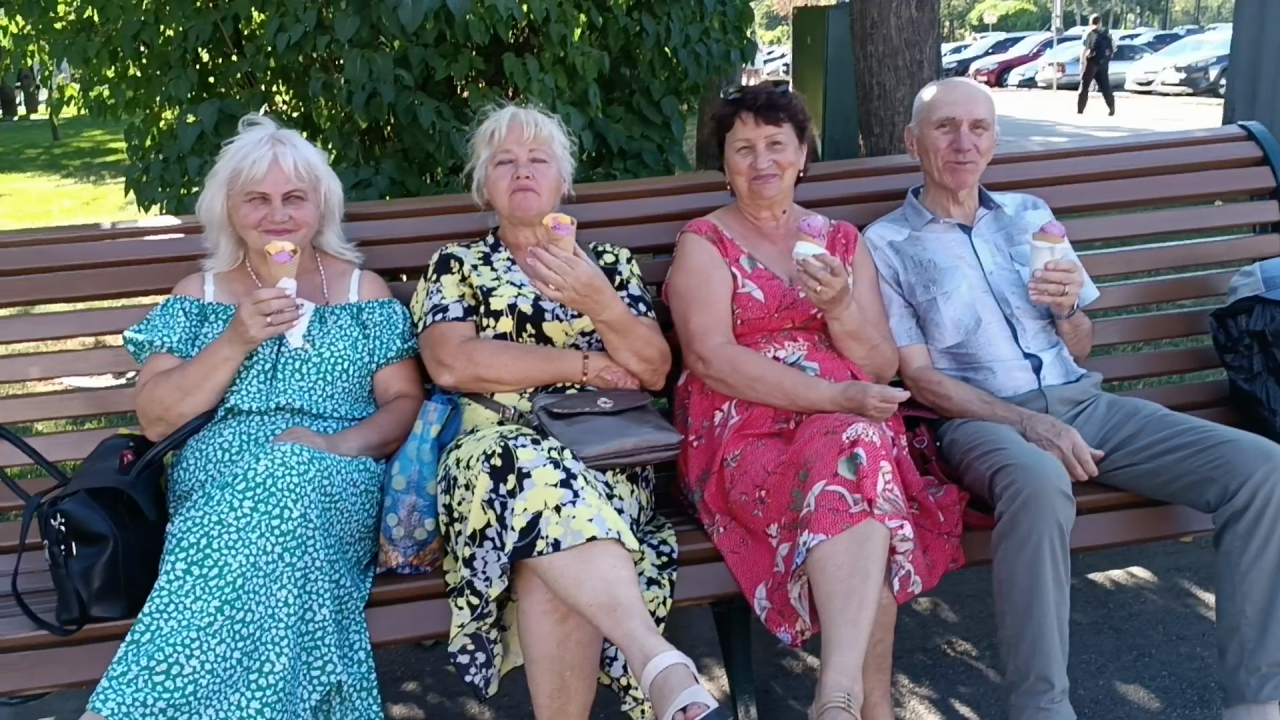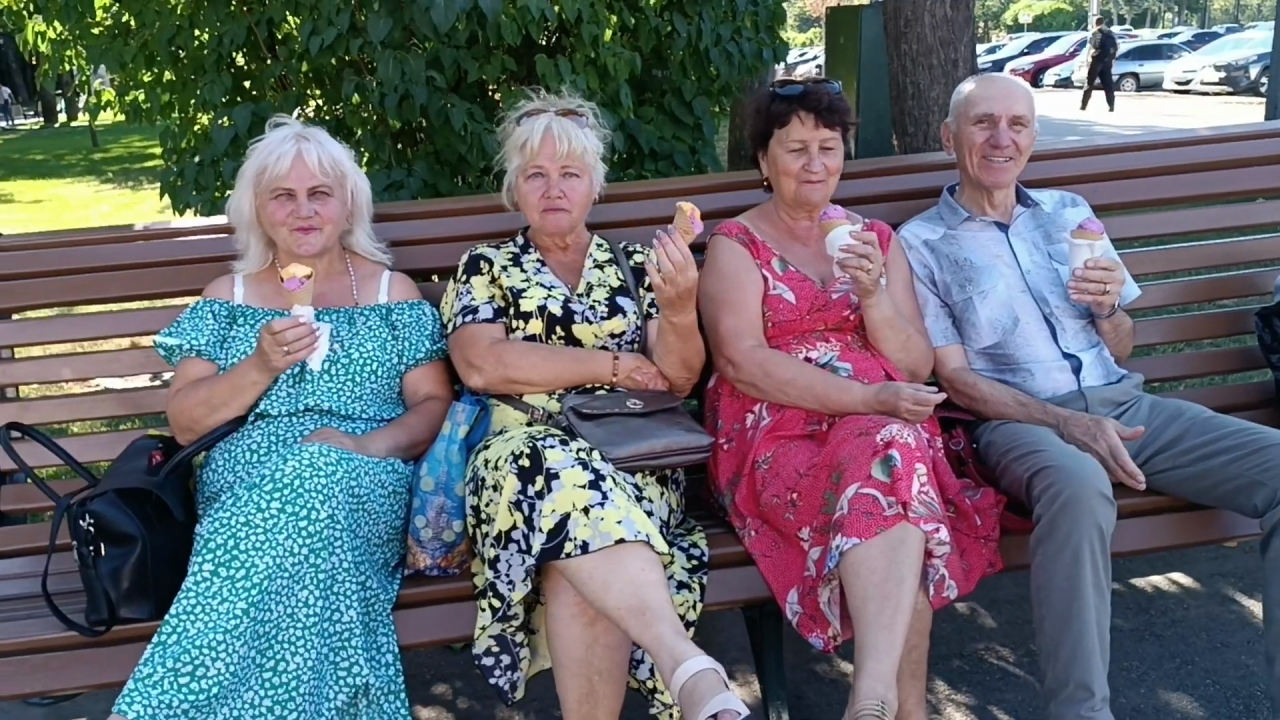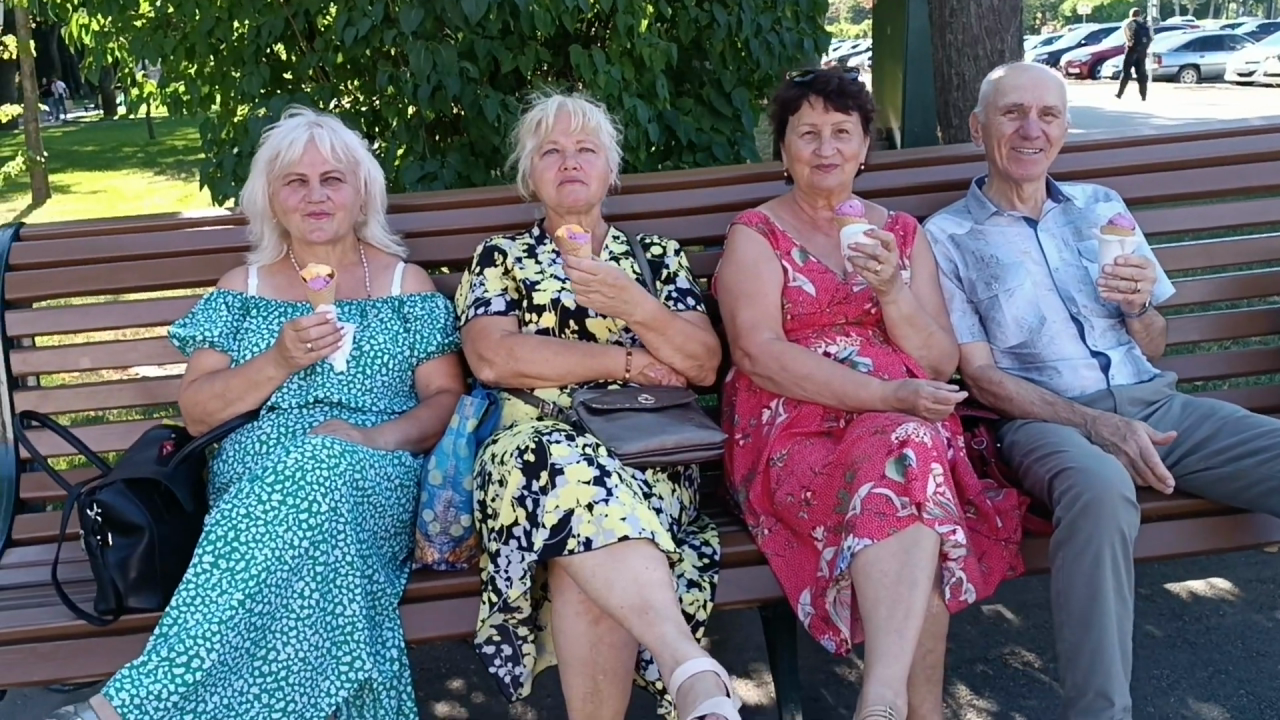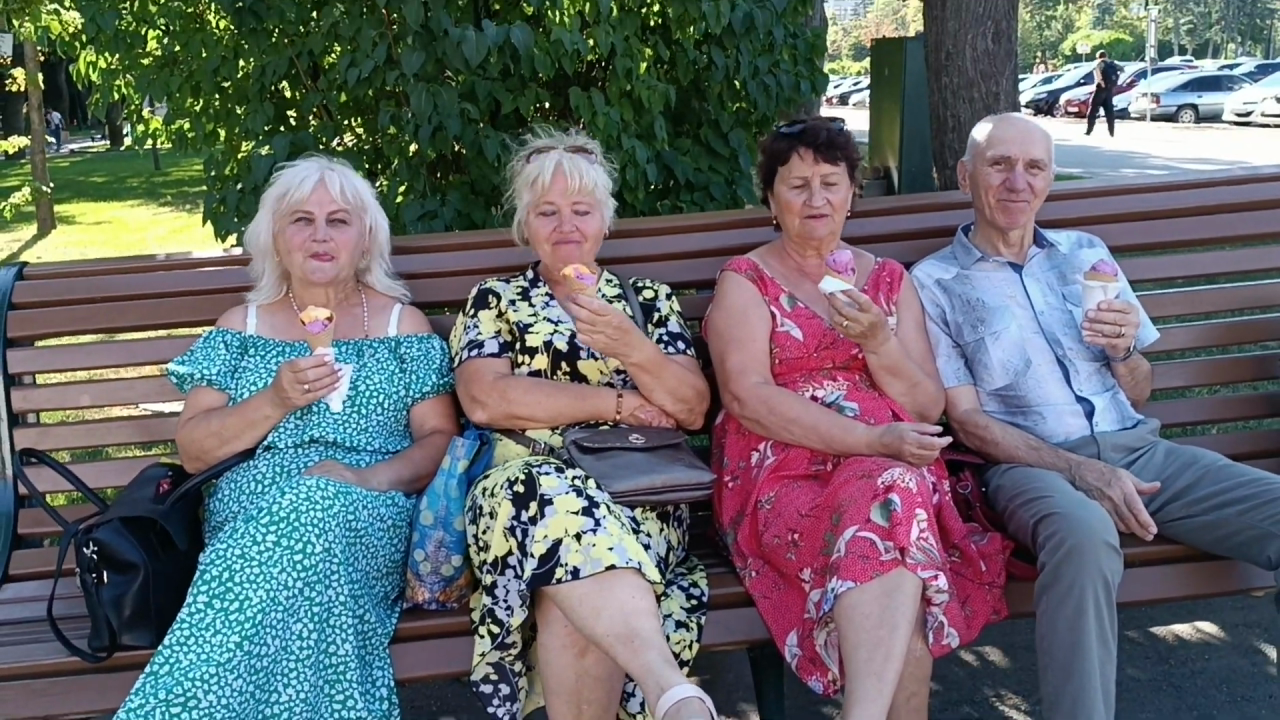
dt=1s
person 1, frame 1
left shoulder: (1029, 214)
right shoulder: (887, 244)
right elbow: (921, 376)
left wrist: (1067, 309)
right wrist: (1029, 424)
left hip: (1084, 402)
right hip: (981, 418)
right knee: (1039, 485)
person 1, frame 2
left shoulder: (1069, 211)
right shoulder: (921, 243)
right elbow: (955, 377)
left wrist: (1108, 309)
right wrist: (1068, 422)
left hip: (1124, 403)
right hip: (1018, 420)
right knee: (1078, 486)
person 1, frame 3
left shoulder: (1102, 206)
right shoulder: (947, 236)
right elbow: (980, 376)
left wrist: (1139, 307)
right wrist: (1096, 424)
left hip: (1154, 402)
right hip: (1045, 418)
right knee: (1100, 487)
person 1, frame 4
left shoulder: (1087, 252)
right shoulder: (934, 282)
left elbow: (1137, 395)
right elbow: (968, 420)
left wrist: (1124, 351)
right wrist: (1082, 470)
left hip: (1137, 449)
right hip: (1031, 464)
right knee: (1084, 534)
person 2, frame 1
left shoulder: (843, 239)
right shoulder: (704, 242)
left elbow: (882, 366)
right elbow: (712, 359)
left wrist: (839, 307)
right wrist: (836, 395)
left hip: (849, 420)
right hip: (746, 429)
left knee: (854, 453)
right knee: (855, 468)
person 2, frame 2
left shoulder: (877, 237)
right shoulder: (735, 244)
left elbow: (916, 367)
right elbow: (743, 363)
left wrist: (872, 294)
right wrist: (868, 398)
left hip: (882, 422)
right hip: (776, 432)
left knee: (891, 453)
right knee: (890, 465)
person 2, frame 3
left shoulder: (901, 231)
right shoulder: (755, 234)
left elbow: (940, 363)
right elbow: (760, 356)
left wrist: (891, 291)
right wrist: (887, 396)
left hip: (903, 420)
right hip: (794, 429)
left knee: (905, 451)
right knee: (907, 463)
person 2, frame 4
left shoulder: (889, 278)
right shoulder: (744, 280)
left elbow: (927, 408)
right elbow: (748, 399)
left wrist: (877, 340)
right wrist: (872, 441)
left hip: (887, 464)
right hip: (783, 473)
left knee: (892, 496)
right knee: (892, 511)
person 3, frame 1
left shoulder: (608, 263)
right shoulder: (456, 265)
left elbow: (652, 371)
right elbow: (452, 364)
left wrist: (601, 306)
right wrist: (584, 363)
right hip: (499, 450)
right knee: (532, 476)
right ankle: (665, 671)
person 3, frame 2
left shoulder: (635, 264)
right shoulder: (485, 266)
left elbow: (679, 378)
right elbow: (481, 365)
left wrist: (681, 308)
right wrist: (614, 366)
right hip: (526, 453)
left knee: (581, 556)
right knee: (560, 477)
person 3, frame 3
left shoulder: (657, 254)
right shoulder: (500, 257)
left elbow: (703, 366)
right elbow: (493, 359)
left wrist: (633, 305)
right wrist: (626, 360)
right hip: (539, 448)
left knee: (587, 552)
right knee: (568, 472)
person 3, frame 4
left shoulder: (649, 299)
right shoulder: (494, 300)
left elbow: (693, 408)
right elbow: (485, 401)
left wrist: (631, 349)
right wrist: (616, 402)
right hip: (529, 487)
left knee: (573, 597)
right knee: (552, 503)
person 4, frame 1
left shoulder: (363, 290)
right shoulder: (197, 295)
left elbow: (405, 403)
right elbow: (155, 419)
left wrist: (339, 445)
right wrist: (237, 341)
left hip: (333, 482)
right hip: (217, 481)
left knee: (289, 482)
right knee: (269, 513)
person 4, frame 2
left shoulder: (393, 291)
right shoulder: (227, 297)
left elbow: (435, 405)
right elbow: (184, 423)
left wrist: (370, 445)
right wrist: (262, 365)
left hip: (364, 484)
right hip: (246, 482)
left knee: (316, 481)
right knee: (303, 511)
person 4, frame 3
left shoulder: (406, 283)
right shoulder: (241, 288)
left elbow: (447, 399)
right elbow: (196, 413)
left wrist: (375, 438)
right wrist: (279, 361)
left hip: (371, 480)
right hip: (256, 479)
left knee: (321, 468)
right knee: (306, 489)
person 4, frame 4
left shoulder: (402, 323)
right shoulder: (240, 326)
left elbow: (440, 439)
right elbow: (193, 451)
left wrist: (371, 479)
right wrist: (276, 402)
left hip: (367, 517)
right hip: (251, 512)
left knee: (317, 509)
